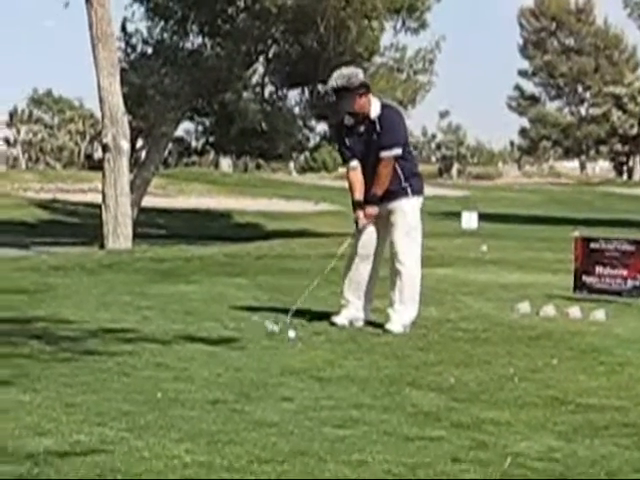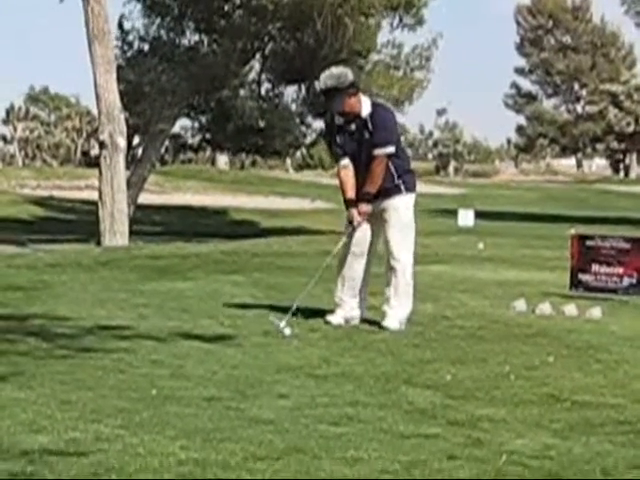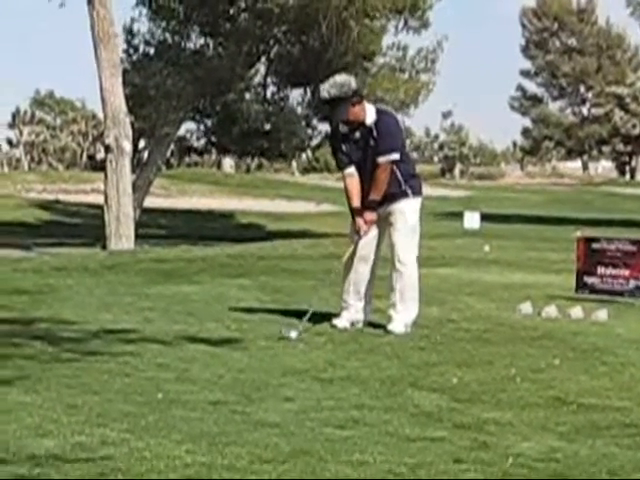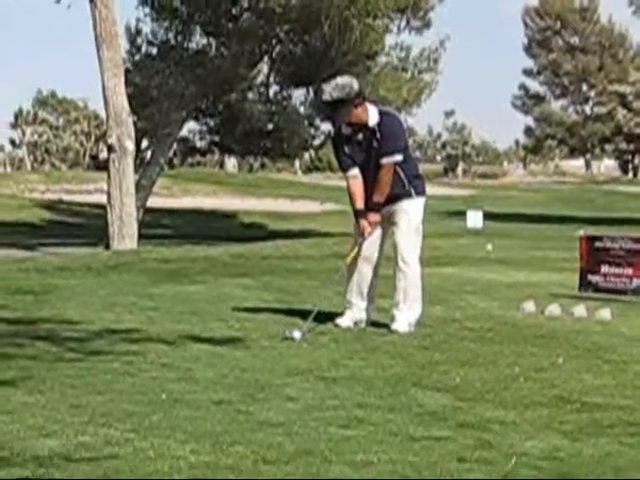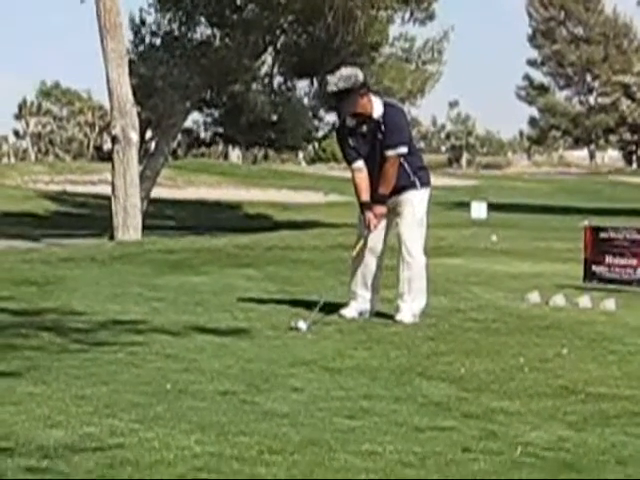
dt=0.3s
person 1, frame 1
left shoulder: (389, 116)
right shoulder: (344, 127)
left elbow: (387, 163)
right elbow: (353, 168)
left wrist: (372, 201)
right wrist: (359, 205)
left hip: (403, 194)
right hip: (370, 200)
left knee: (404, 256)
right knee: (360, 253)
left ankle: (402, 316)
right ankle: (354, 310)
person 1, frame 2
left shoulder: (380, 114)
right shoulder: (334, 125)
left elbow: (380, 160)
right elbow: (344, 166)
left wrist: (366, 198)
right wrist: (352, 203)
left hip: (395, 192)
right hip: (363, 197)
left knee: (398, 252)
right knee: (353, 251)
left ankle: (396, 313)
right ankle: (349, 308)
person 1, frame 3
left shoulder: (385, 121)
right shoulder: (339, 133)
left elbow: (384, 168)
right elbow: (350, 174)
left wrist: (371, 207)
right wrist: (357, 212)
left hip: (401, 196)
right hip: (368, 203)
left knee: (403, 256)
right knee: (359, 255)
left ankle: (402, 317)
right ankle: (354, 311)
person 1, frame 4
left shoulder: (388, 122)
right shoulder: (341, 136)
left elbow: (387, 169)
right elbow: (353, 176)
left wrist: (375, 208)
right wrist: (361, 214)
left hip: (405, 197)
right hip: (371, 202)
left knee: (406, 255)
right knee: (362, 255)
left ankle: (405, 315)
right ankle: (356, 311)
person 1, frame 5
left shoulder: (392, 114)
right shoulder: (345, 127)
left elbow: (392, 161)
right elbow: (358, 169)
left wrist: (381, 201)
right wrist: (366, 206)
left hip: (410, 187)
right hip: (376, 194)
left knee: (410, 246)
right knee: (367, 245)
left ankle: (410, 306)
right ankle: (361, 302)
